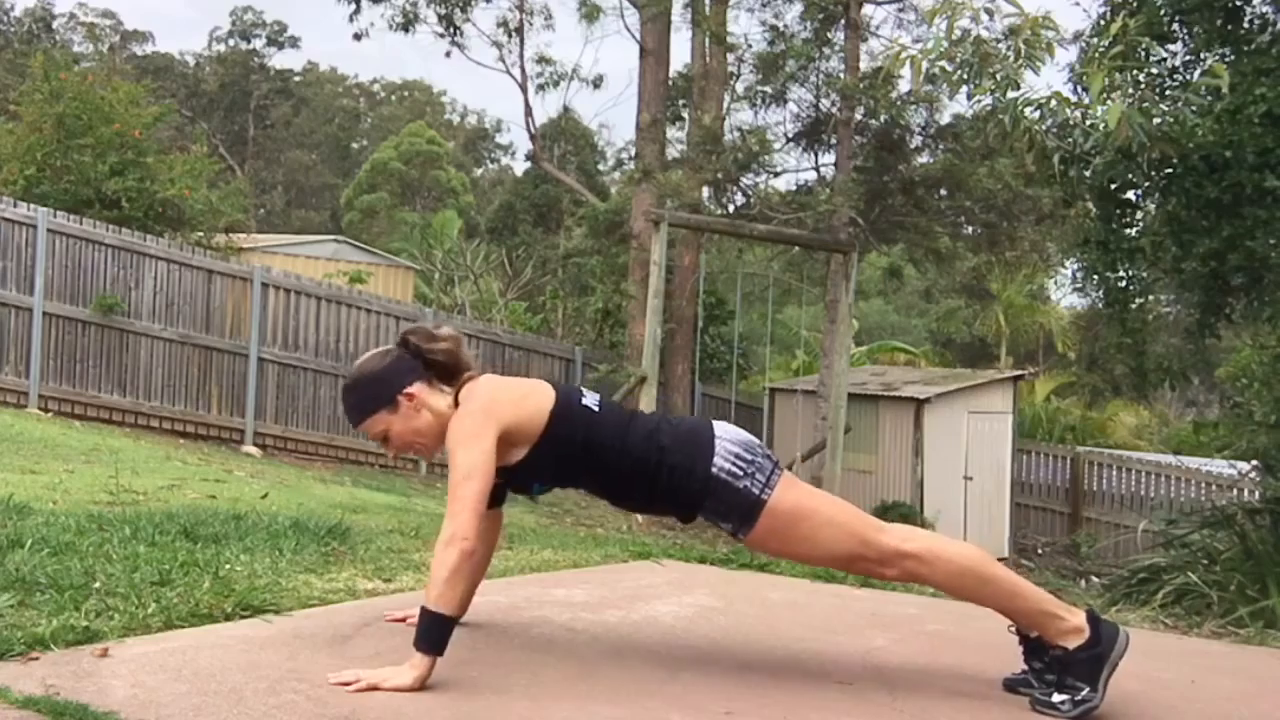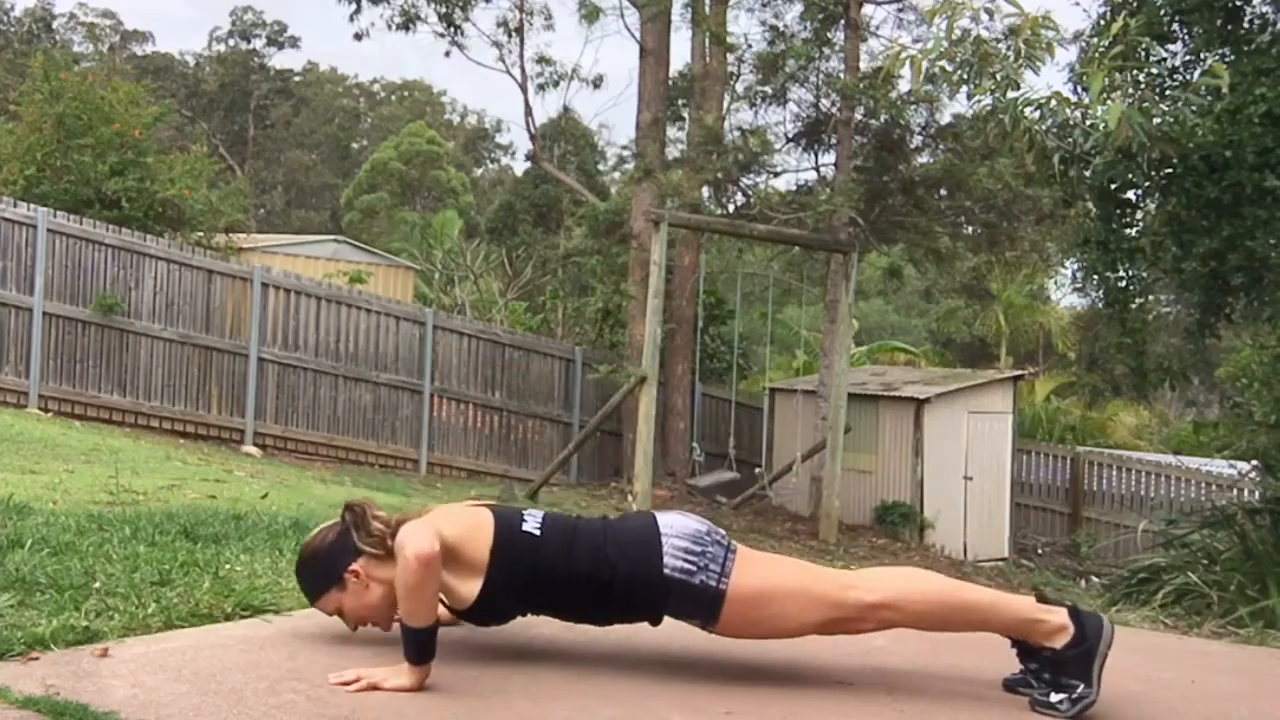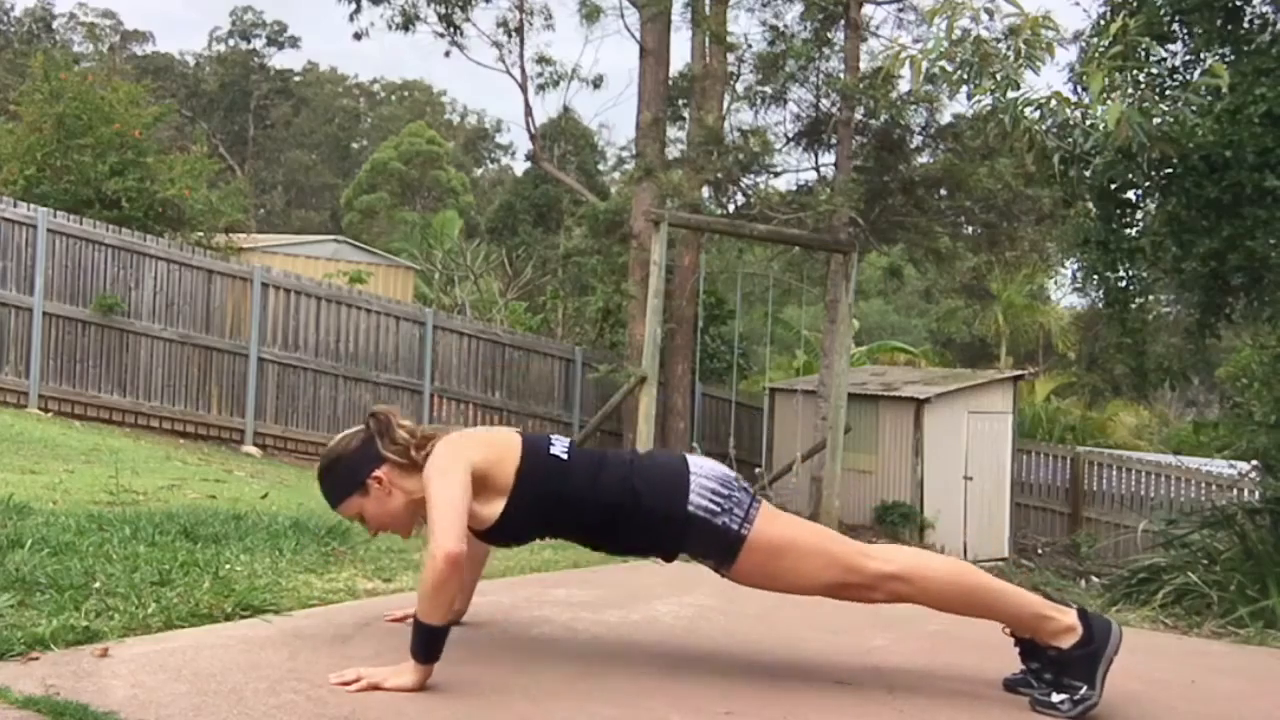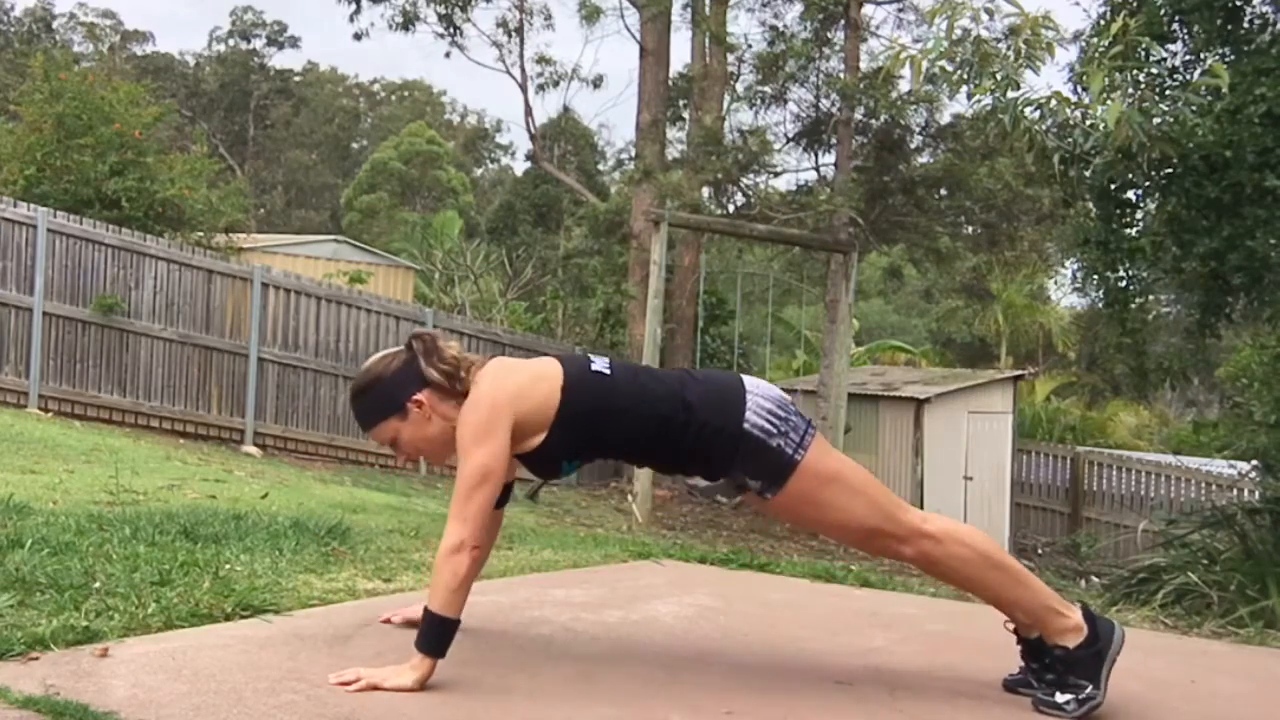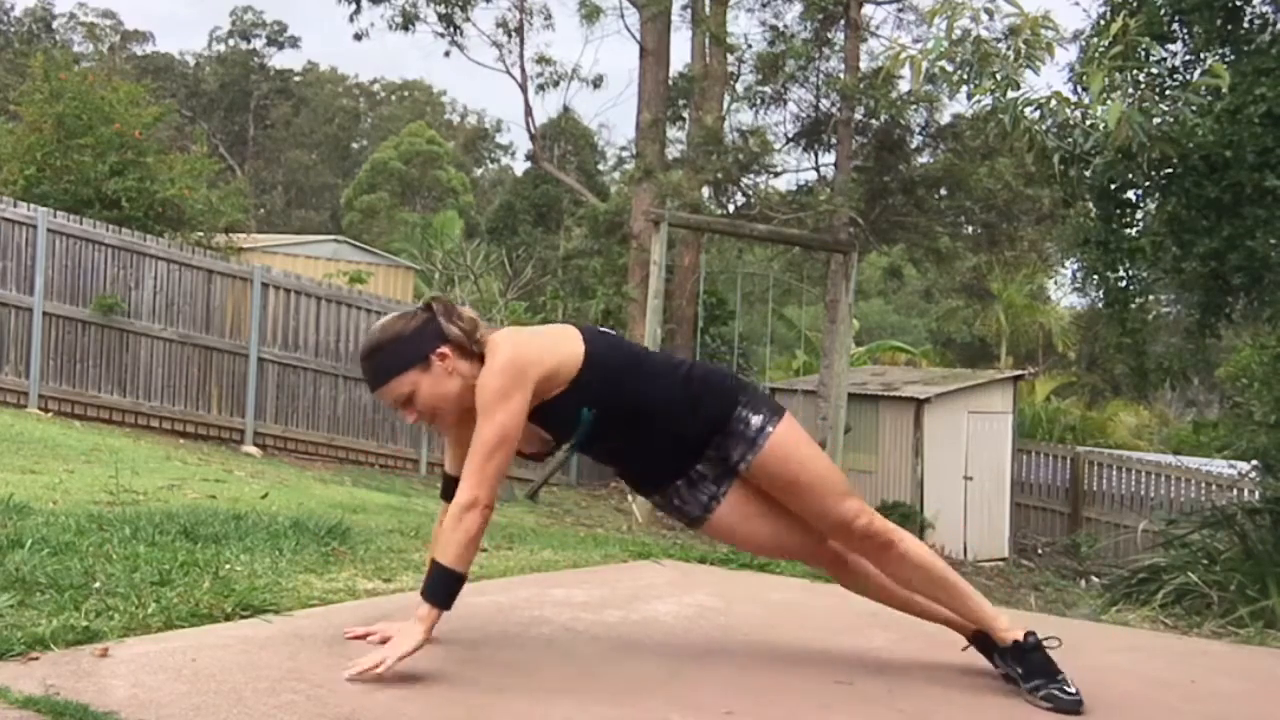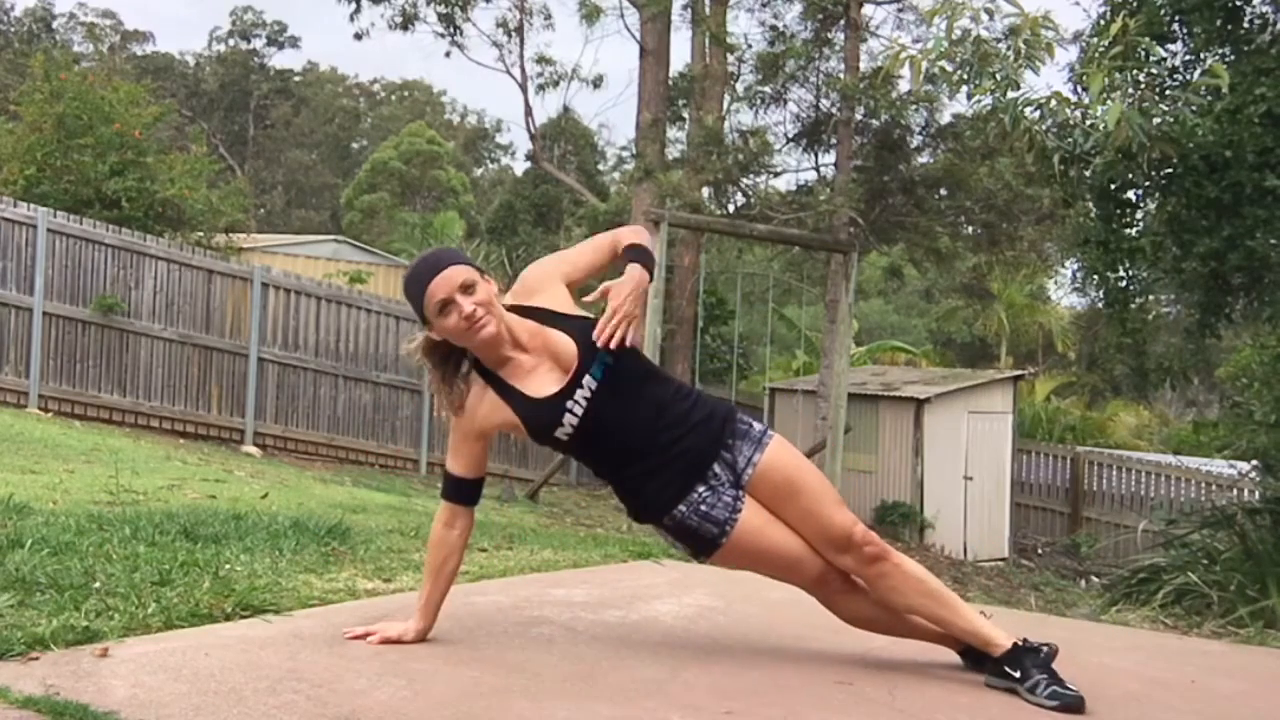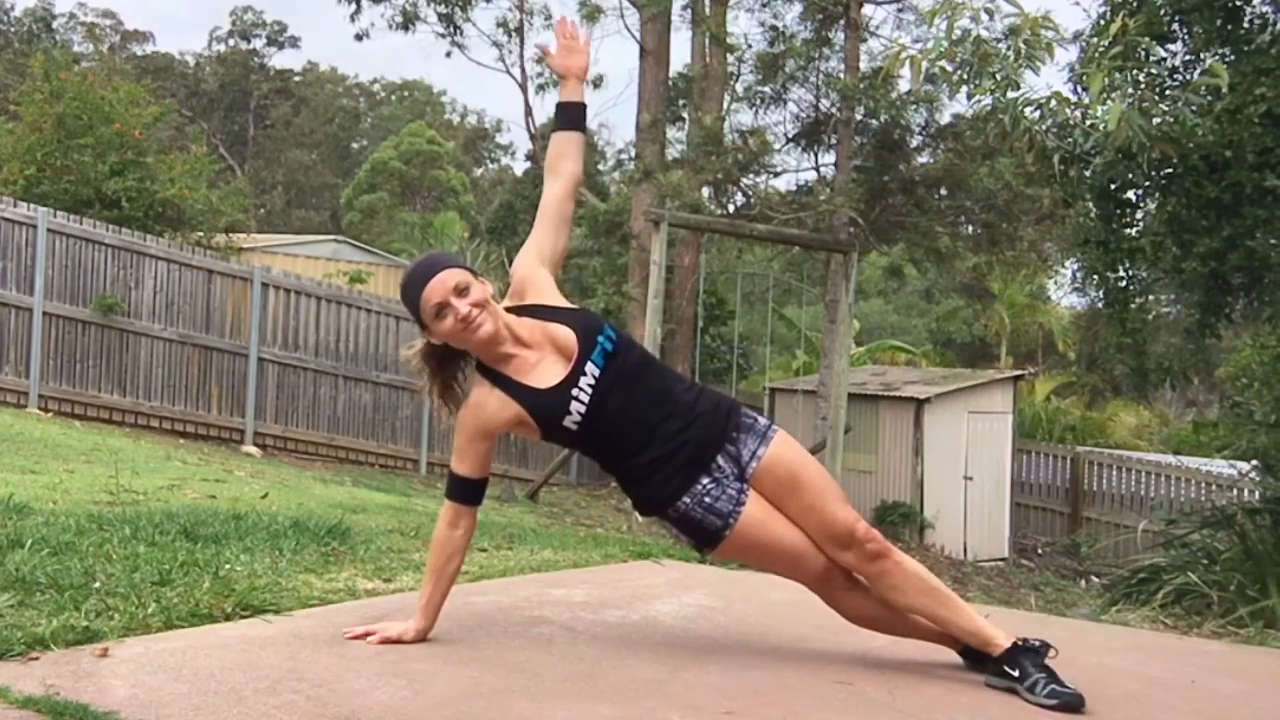
dt=0.5s
person 1, frame 1
left shoulder: (475, 409)
right shoulder: (480, 415)
left elbow: (460, 537)
right elbow: (485, 527)
right wrist: (446, 607)
left hip: (710, 467)
right hip: (696, 470)
left knee: (886, 550)
right knee: (872, 553)
left ankle: (1076, 634)
right ankle: (1050, 643)
person 1, frame 2
left shoulder: (417, 537)
right shoulder: (442, 538)
left elbow: (417, 562)
right wrist: (446, 612)
left hip: (663, 563)
right hip: (653, 549)
left knee: (856, 600)
right knee: (848, 598)
left ankle: (1059, 628)
right ankle: (1036, 615)
person 1, frame 3
left shoulder: (446, 460)
right shoulder: (462, 463)
left elbow: (450, 553)
right elbow: (473, 543)
right wrist: (441, 613)
left hip: (686, 502)
right hip: (673, 501)
left knee: (871, 571)
right knee: (859, 572)
left ankle: (1070, 632)
right ankle: (1044, 631)
person 1, frame 4
left shoulder: (488, 403)
right shoulder: (489, 406)
left elbow: (461, 540)
right elbow: (484, 524)
right wrist: (436, 612)
left hip: (733, 423)
right hip: (713, 427)
left knee: (900, 530)
right knee: (888, 535)
left ankle: (1075, 631)
right ankle: (1046, 634)
person 1, frame 5
left shoulder: (506, 358)
right shoulder: (466, 408)
left elbow: (479, 502)
right elbow: (457, 506)
left wrist: (427, 617)
right wrist: (420, 617)
left hip: (721, 414)
right hip: (671, 474)
left knee: (857, 529)
right knee: (828, 557)
left ankle: (1010, 639)
right ankle: (987, 639)
person 1, frame 6
left shoulder: (538, 285)
right shoulder: (480, 407)
left elbow: (627, 235)
right elbow: (455, 514)
left wrist: (634, 275)
right wrist: (420, 621)
left hip: (720, 433)
right hip: (677, 493)
left knee: (856, 544)
right knee: (830, 583)
left ankle: (1004, 648)
right ankle: (985, 651)
person 1, frame 7
left shoulder: (528, 283)
right shoulder: (487, 407)
left elbow: (562, 183)
right elbow: (458, 515)
left wrist: (573, 84)
right wrist: (421, 621)
left hip: (726, 425)
right hip: (683, 486)
left knee: (859, 544)
right knee: (831, 576)
left ankle: (1003, 648)
right ankle: (982, 649)
